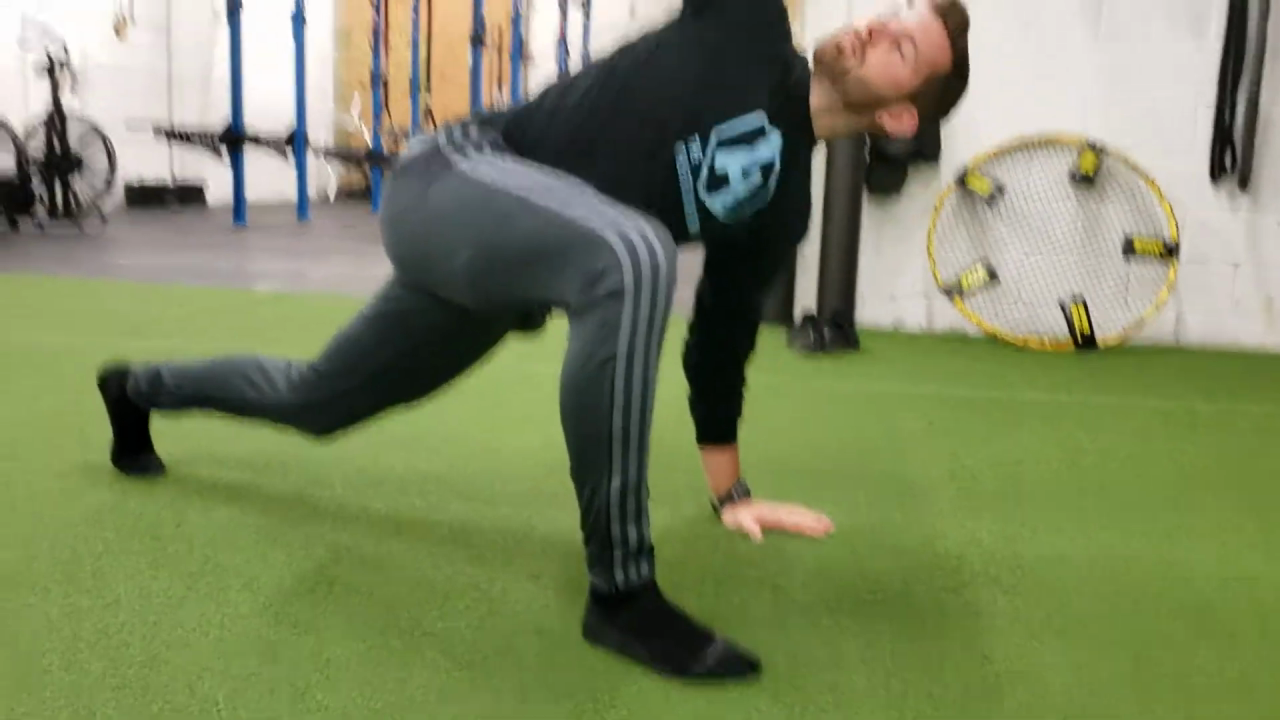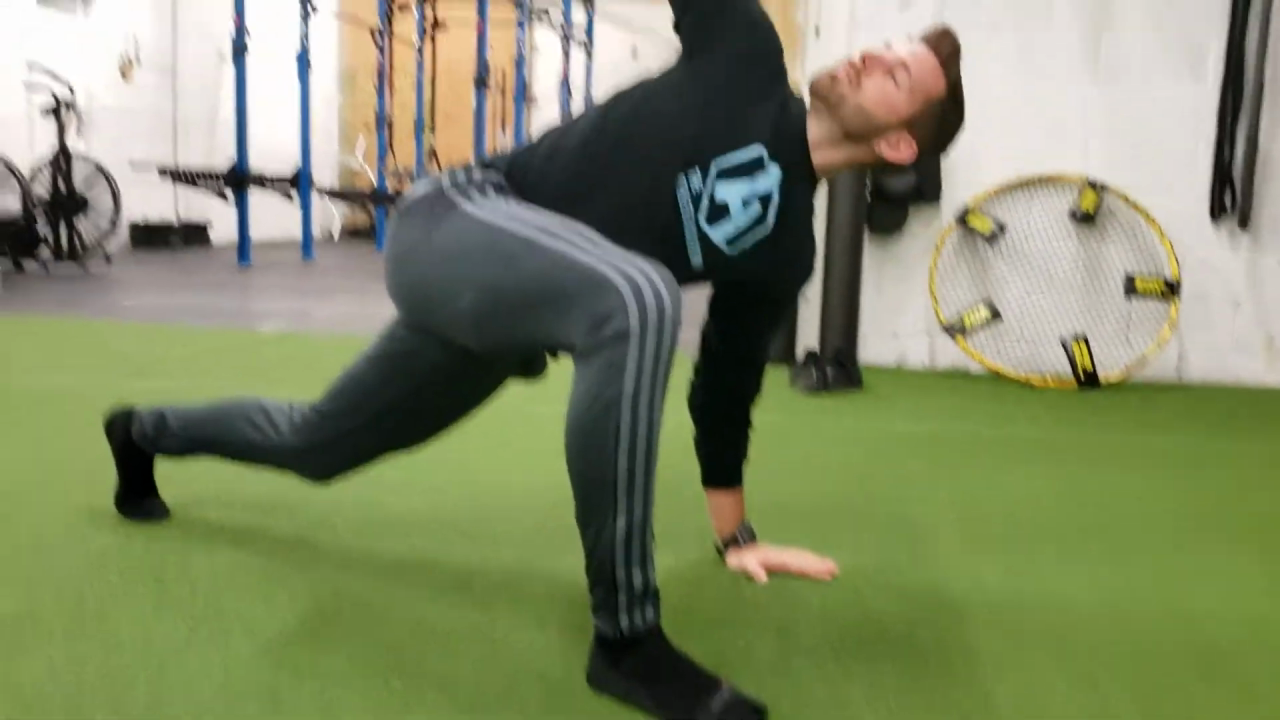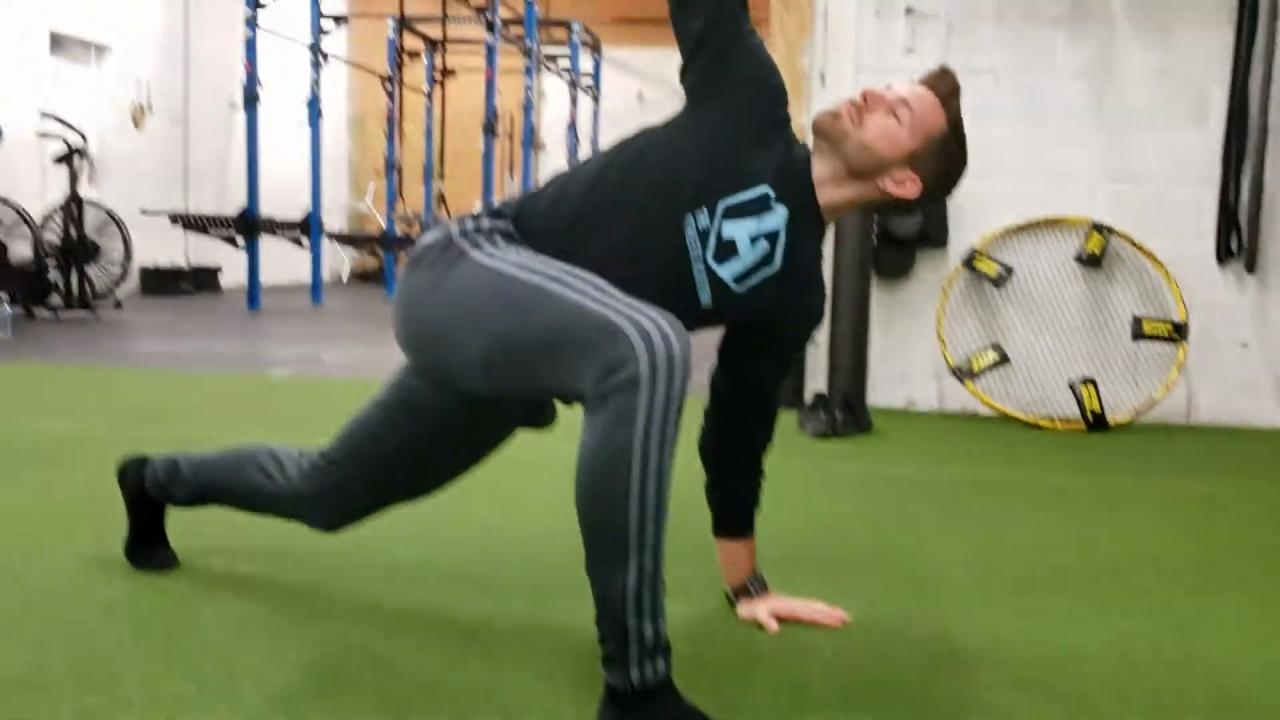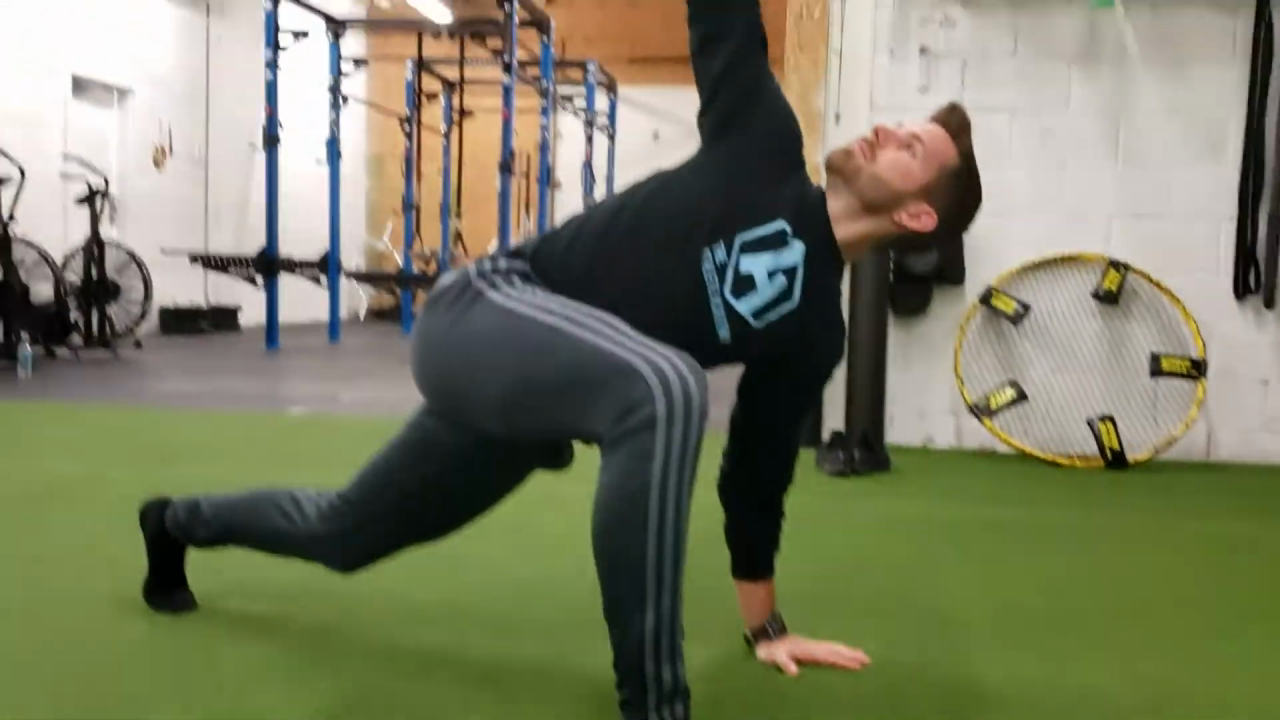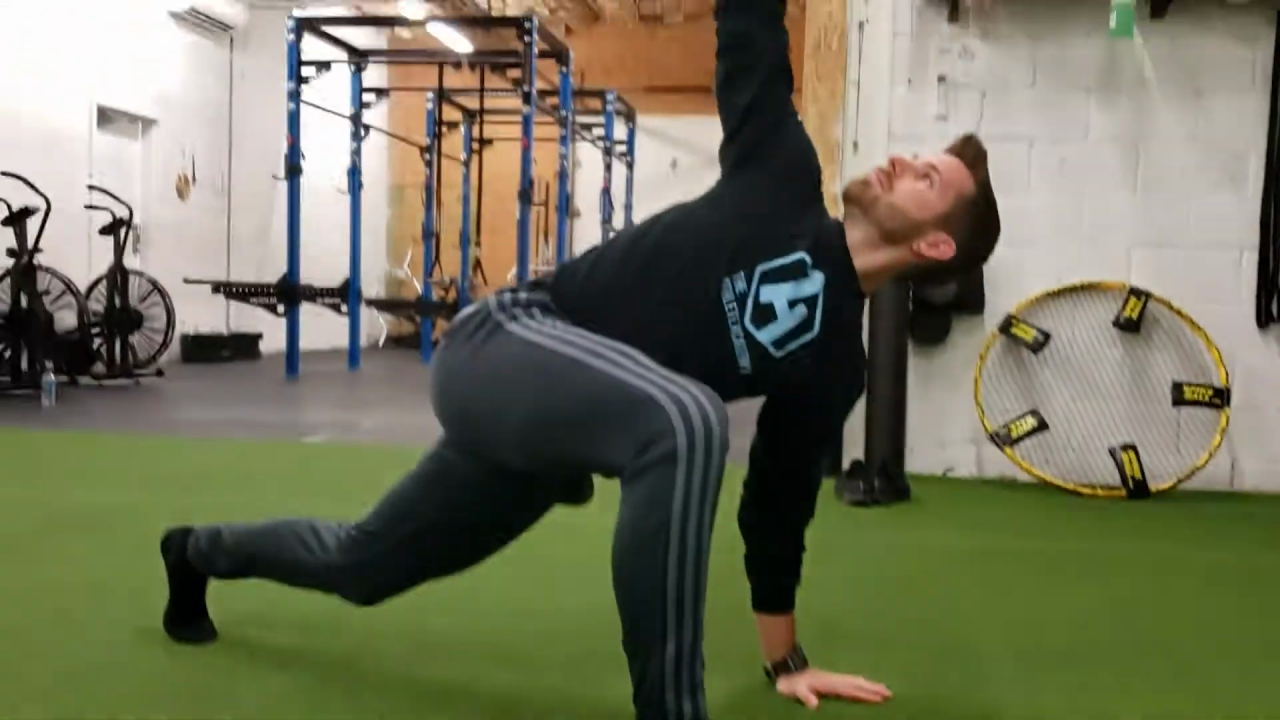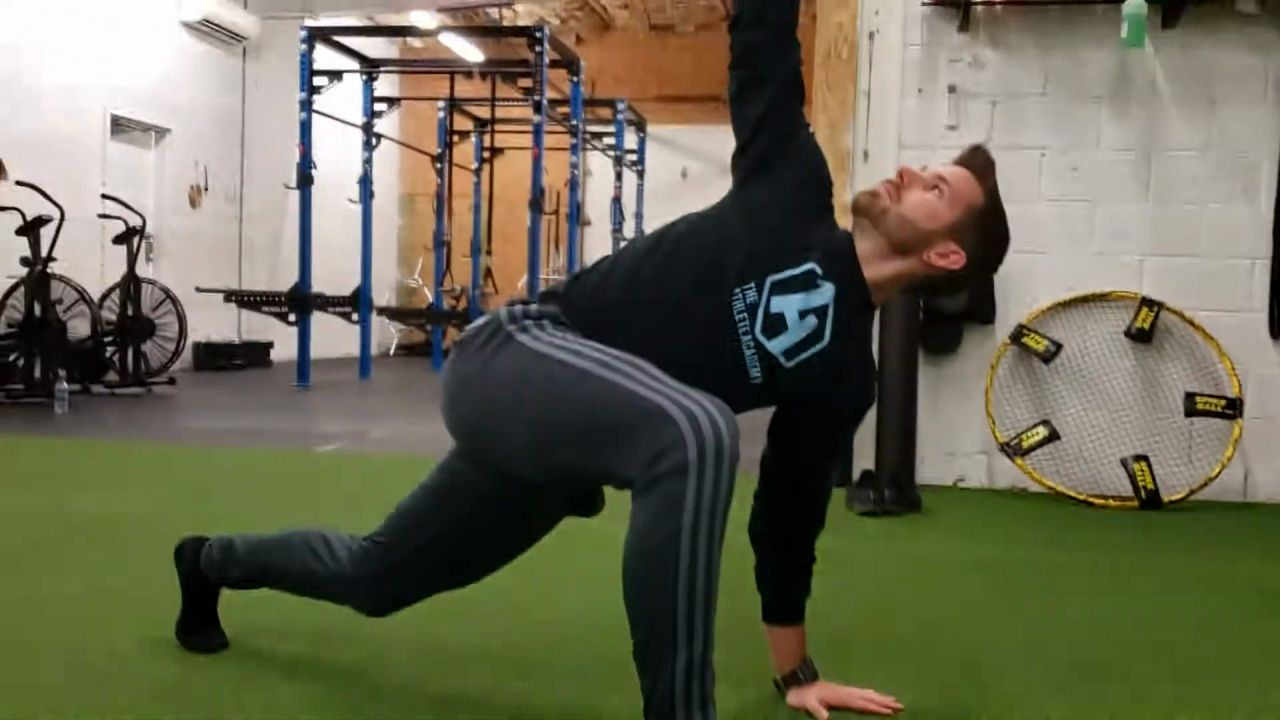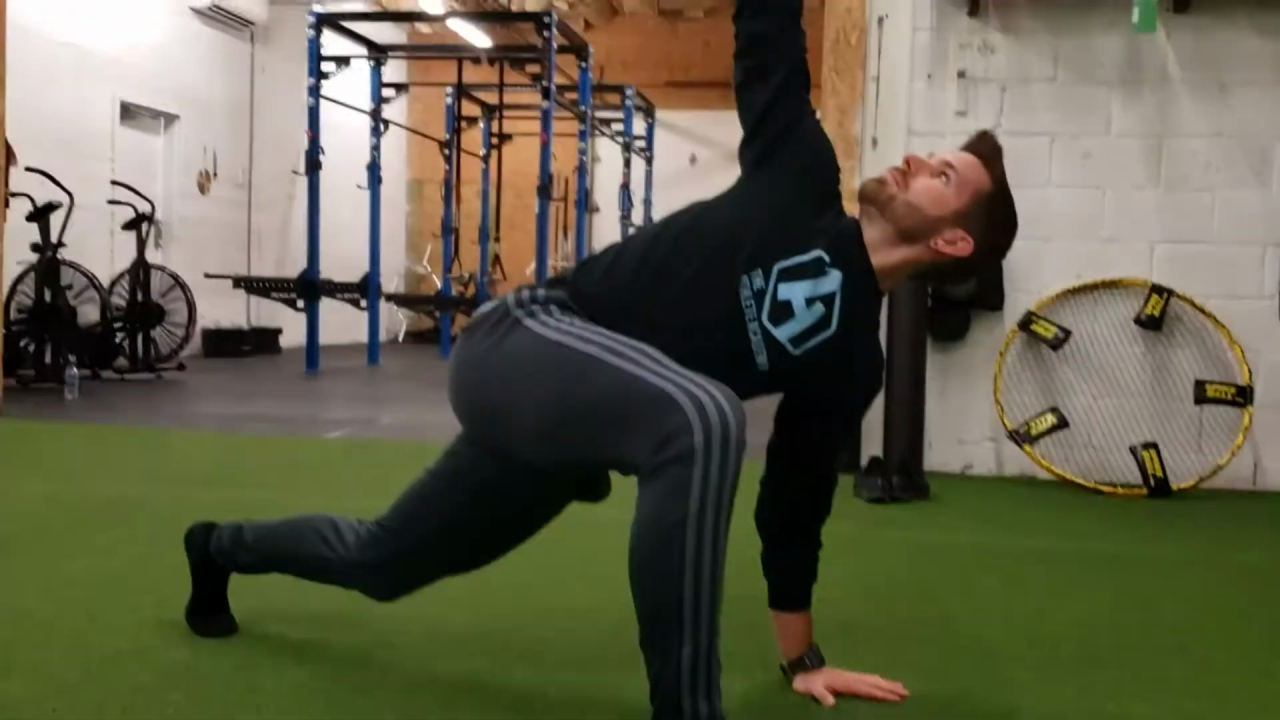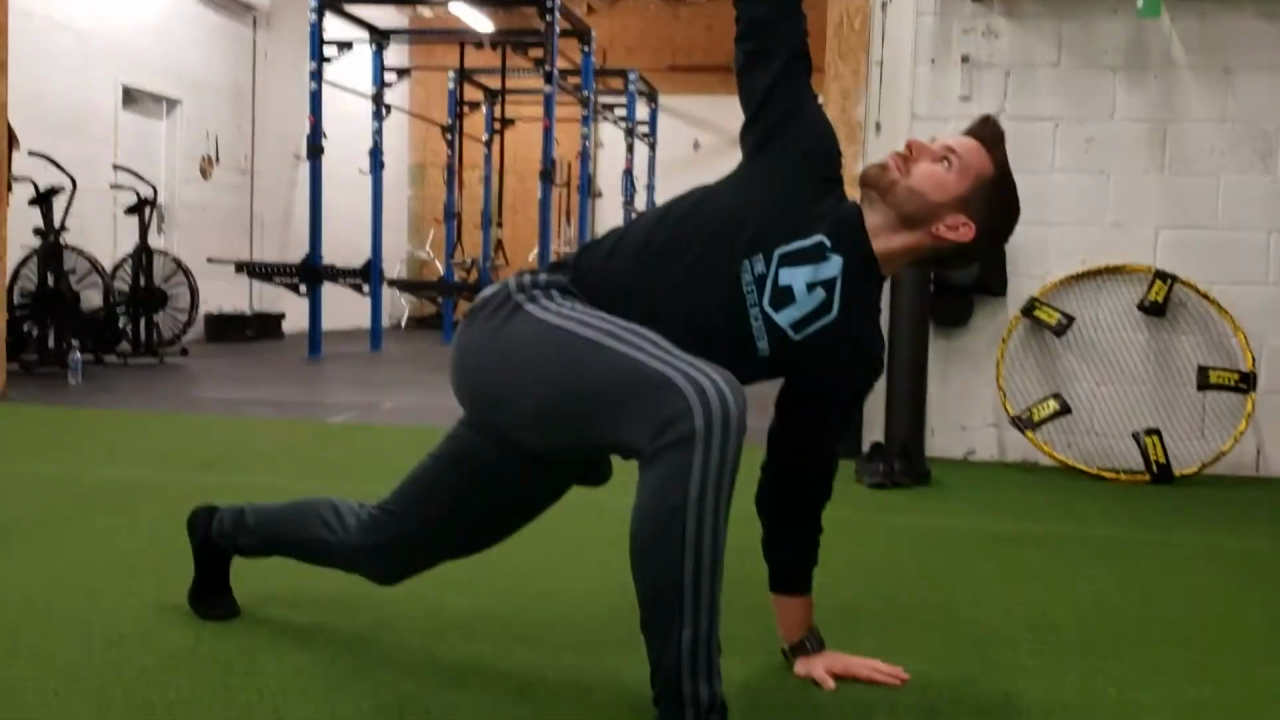
dt=0.1s
person 1, frame 1
left shoulder: (780, 200)
left elbow: (721, 334)
left wrist: (730, 491)
left hip: (487, 251)
right hip: (450, 179)
left knee: (312, 401)
right knee: (631, 253)
left ankle: (140, 389)
right ankle: (620, 587)
person 1, frame 2
left shoulder: (787, 247)
left elbow: (726, 382)
left wrist: (737, 533)
left hip: (498, 303)
right hip: (454, 222)
left knee: (315, 440)
right knee: (636, 299)
left ankle: (148, 431)
right ankle: (625, 634)
person 1, frame 3
left shoulder: (794, 289)
right shoulder: (749, 103)
left elbow: (737, 427)
left wrist: (745, 585)
left hip: (504, 337)
right hip: (464, 267)
left knee: (322, 495)
right knee: (645, 345)
left ankle: (157, 483)
person 1, frame 4
left shoulder: (816, 329)
right shoulder: (764, 150)
left elbow: (756, 470)
left wrist: (766, 631)
left hip: (523, 387)
right hip: (482, 313)
left knee: (344, 534)
right knee: (662, 390)
left ankle: (179, 523)
person 1, frame 5
left shoulder: (835, 358)
right shoulder: (782, 179)
left elbow: (780, 502)
left hip: (546, 430)
right hip: (500, 343)
left knee: (361, 566)
right knee: (683, 419)
left ankle: (200, 553)
person 1, frame 6
left shoulder: (845, 372)
right shoulder: (793, 190)
left elbow: (788, 514)
left hip: (552, 440)
right hip: (510, 357)
left knee: (373, 578)
right knee: (694, 434)
left ankle: (213, 562)
person 1, frame 7
left shoulder: (853, 359)
right shoulder: (801, 182)
left elbow: (794, 500)
left hip: (569, 424)
right hip: (517, 343)
left knee: (380, 561)
right knee: (701, 418)
left ankle: (223, 548)
person 1, frame 8
left shoulder: (854, 345)
right shoulder: (804, 166)
left elbow: (795, 486)
left wrist: (801, 641)
left hip: (564, 406)
right hip: (519, 326)
left knee: (383, 547)
right knee: (703, 403)
left ankle: (224, 532)
